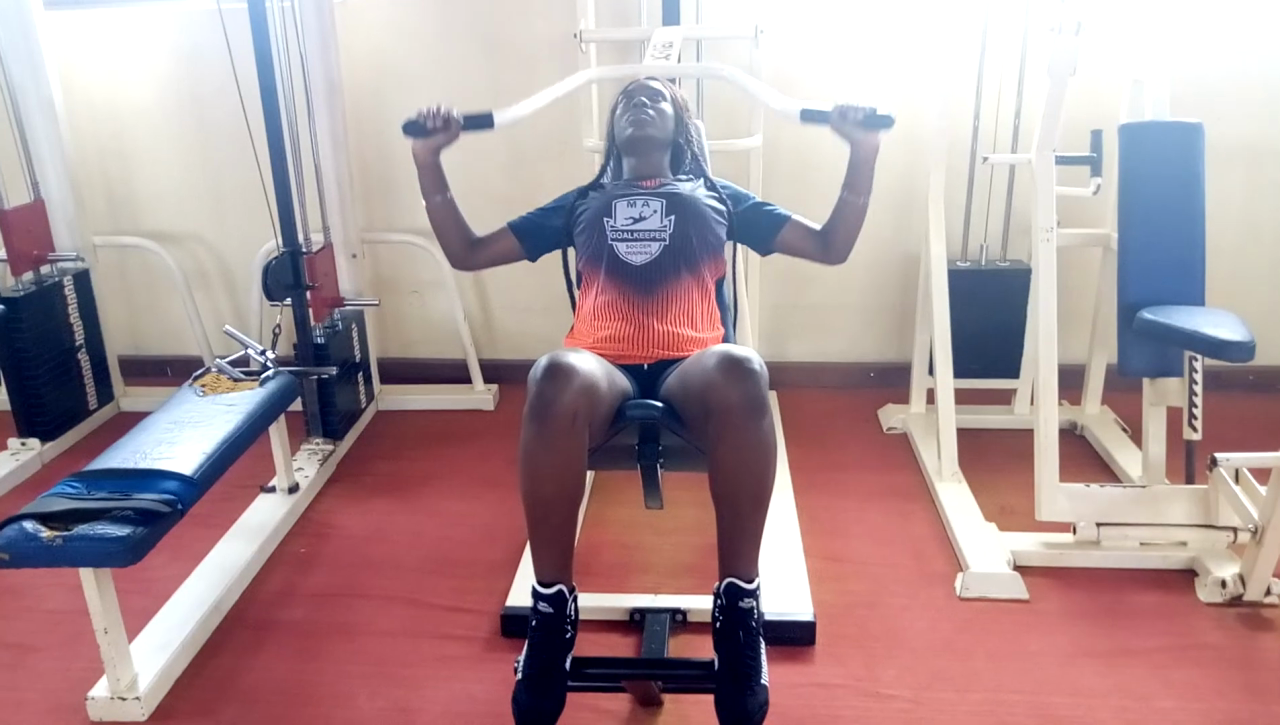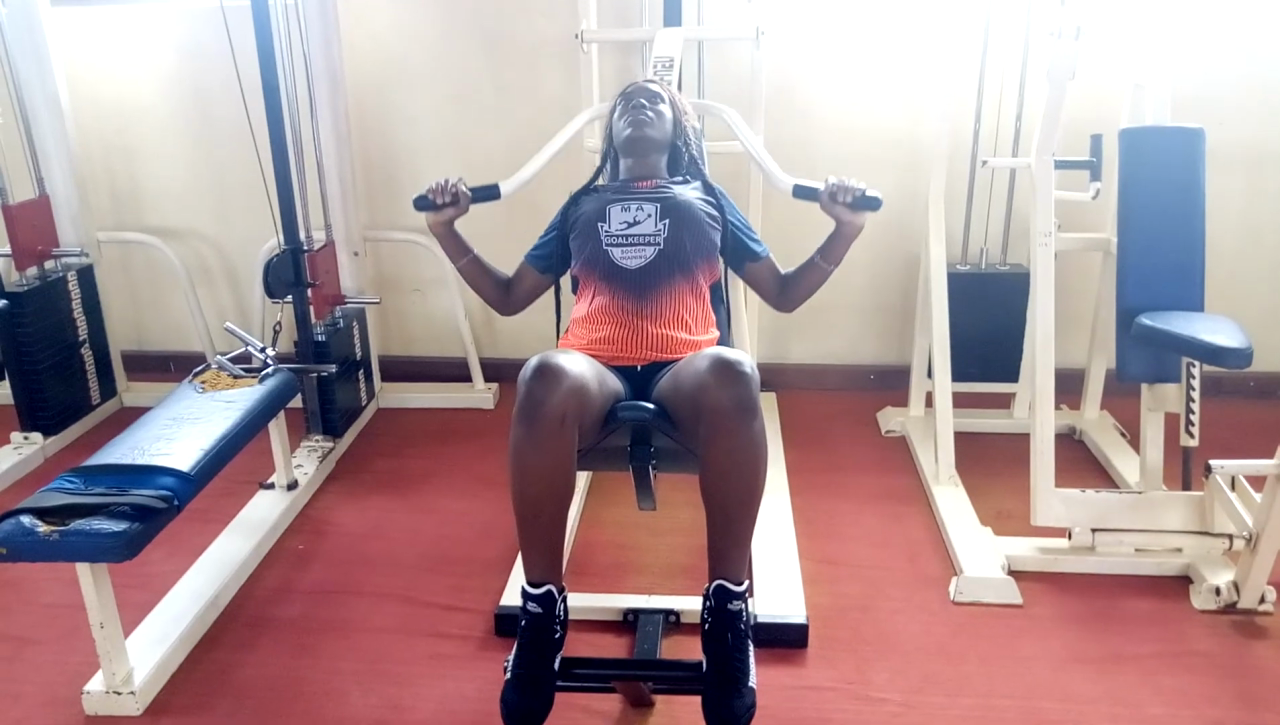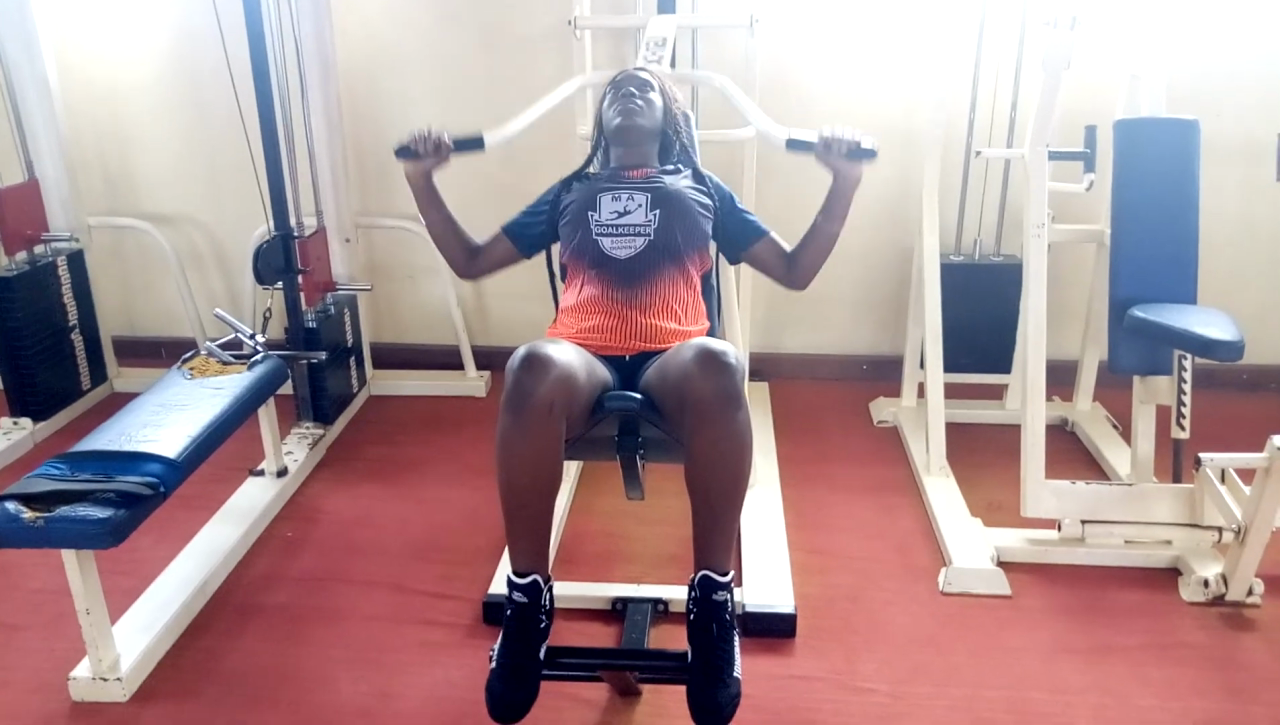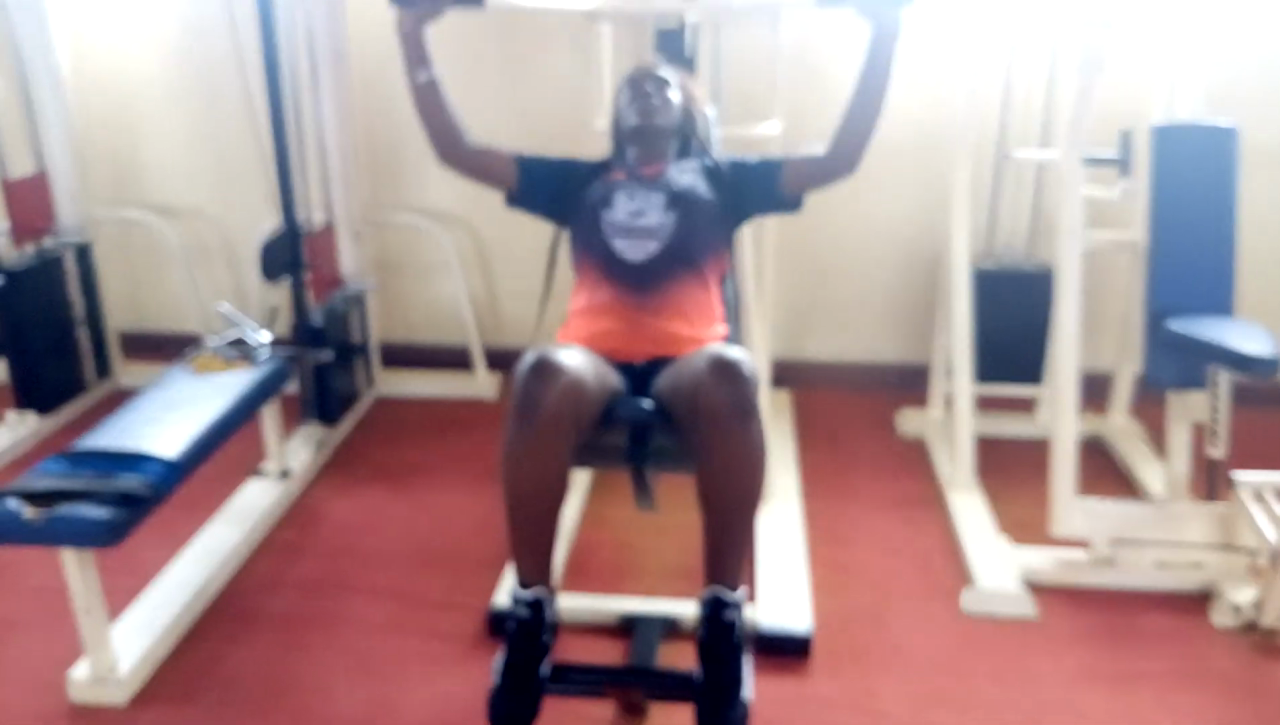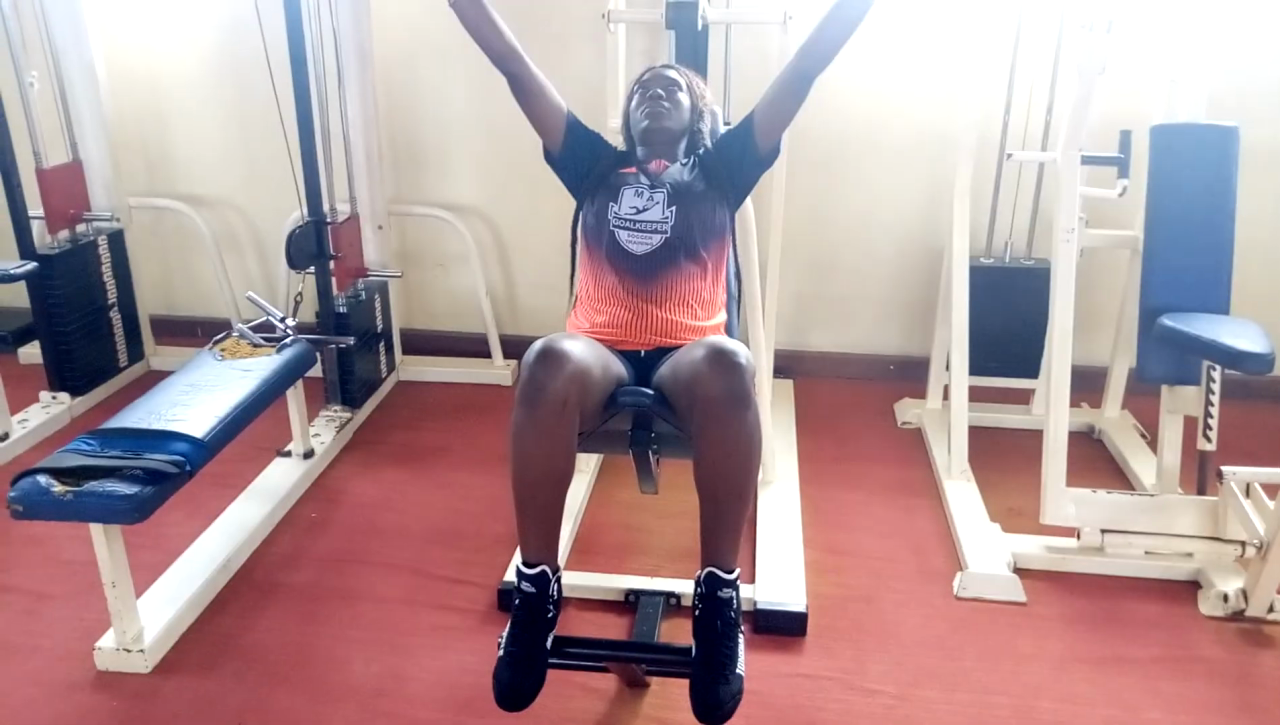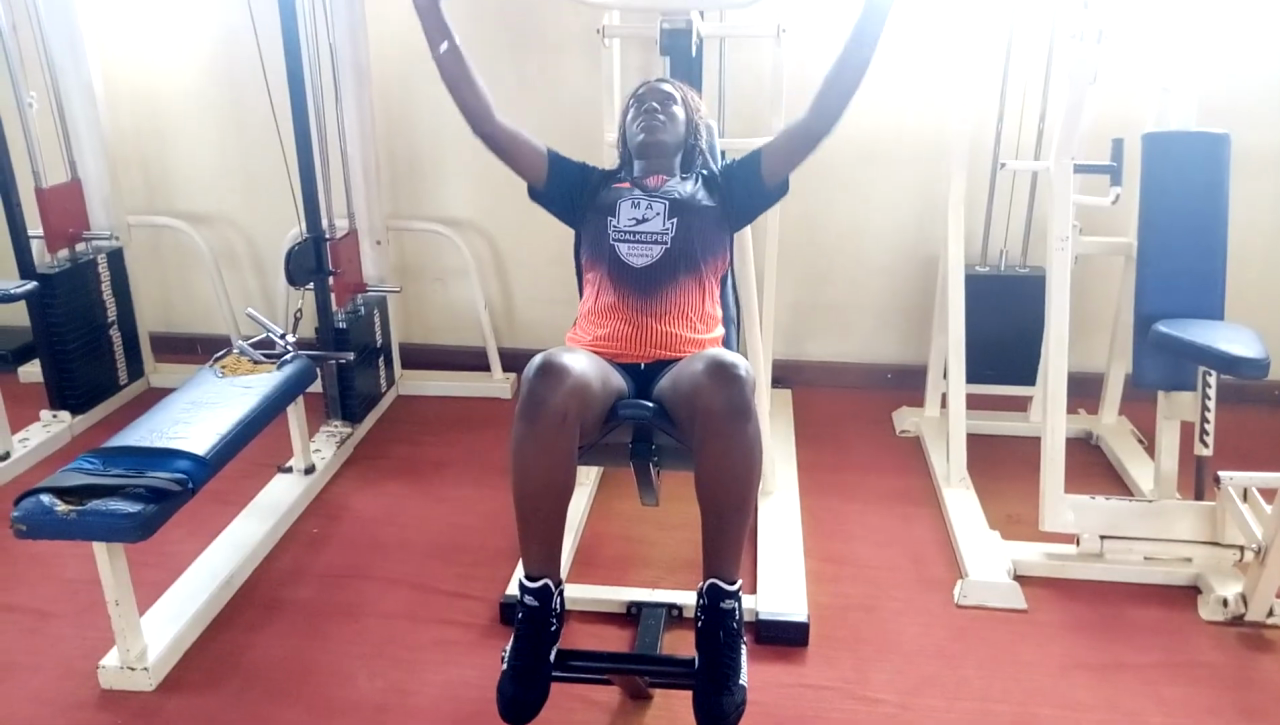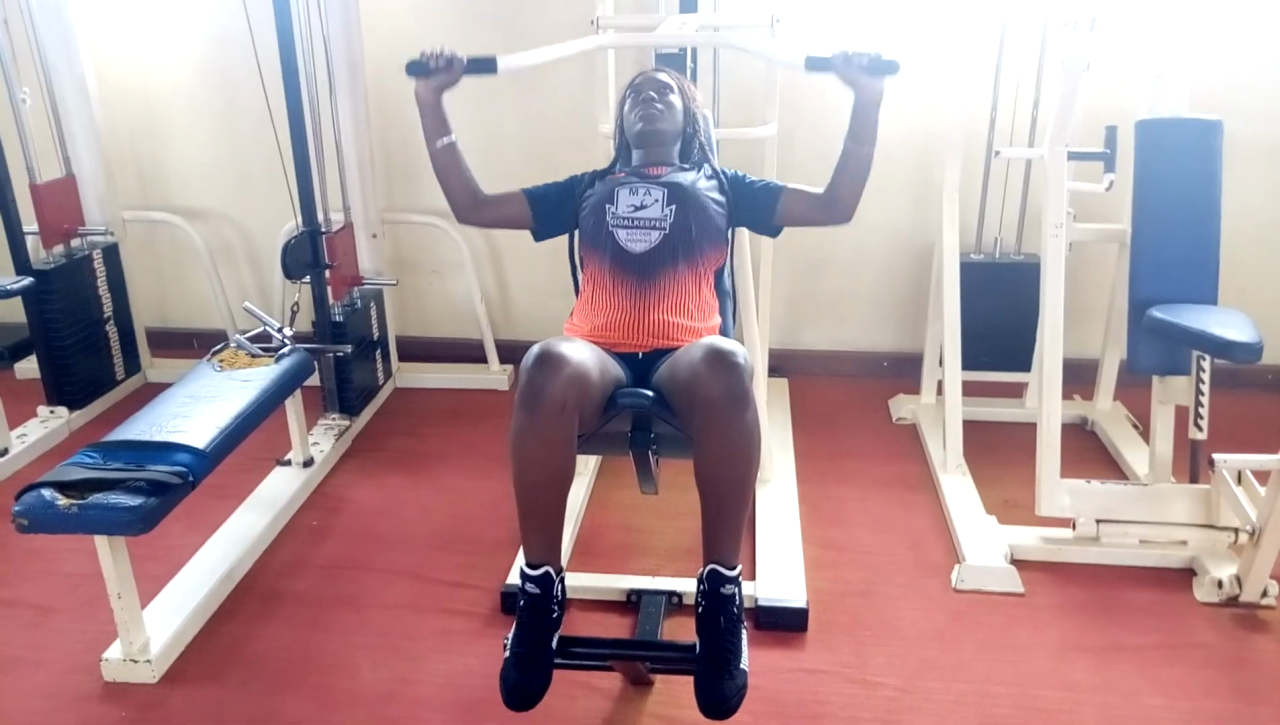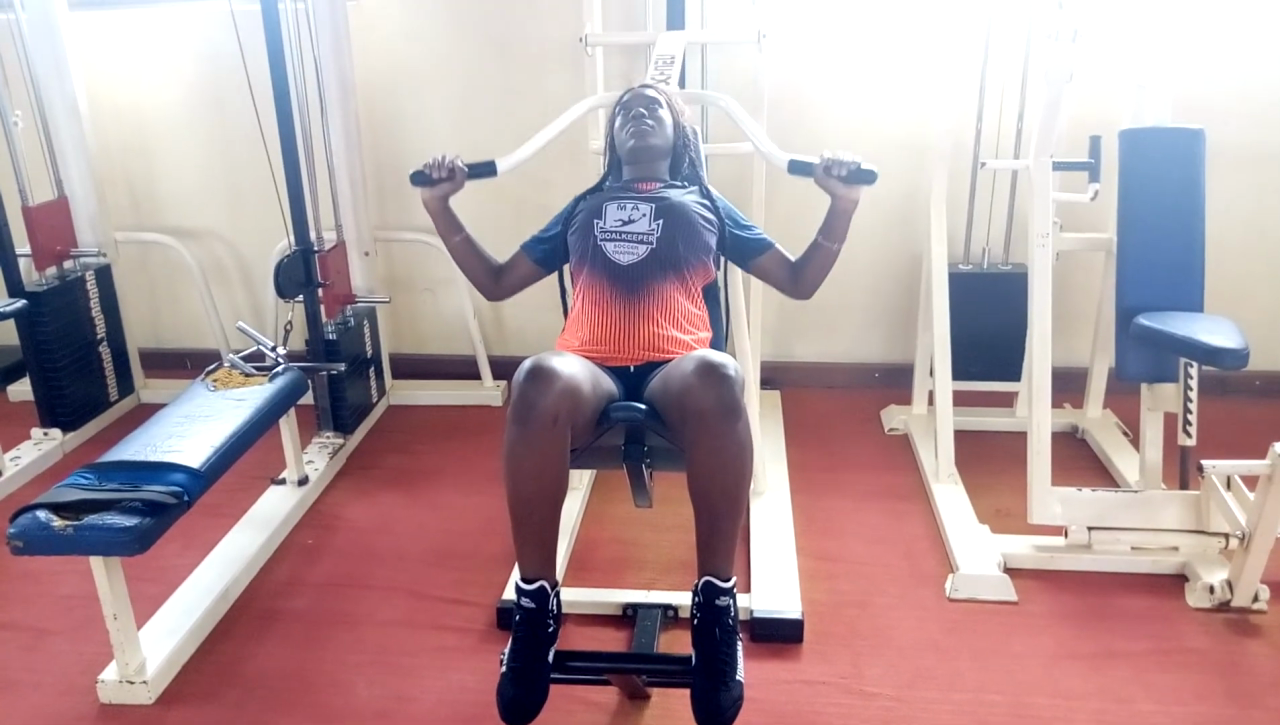
dt=0.4s
person 1, frame 1
left shoulder: (716, 195)
right shoulder: (582, 202)
left elbow: (831, 247)
right elbow: (468, 253)
left wrist: (863, 158)
right wrist: (429, 166)
left hip: (691, 366)
right hip: (601, 366)
left knee: (741, 371)
right knee: (557, 376)
left ankle: (738, 602)
right ankle: (552, 608)
person 1, frame 2
left shoulder: (708, 199)
right shoulder: (582, 205)
left elbow: (783, 294)
right elbow: (508, 298)
left wrist: (843, 230)
right wrist: (447, 231)
left hip: (684, 366)
right hip: (595, 367)
left knee: (733, 375)
right knee: (543, 377)
left ankle: (727, 607)
right ankle: (541, 607)
person 1, frame 3
left shoulder: (701, 188)
right shoulder: (570, 191)
left elbow: (798, 269)
right elbow: (467, 260)
left wrist: (842, 183)
right wrist: (424, 181)
left hip: (674, 357)
right hip: (583, 355)
left knee: (717, 366)
right knee: (533, 367)
left ankle: (714, 596)
right ankle: (527, 597)
person 1, frame 4
left shoulder: (720, 182)
right shoulder: (579, 183)
left elbow: (839, 158)
right elbow: (455, 150)
left hip: (688, 362)
right hip: (593, 360)
left knee: (731, 374)
right knee: (541, 374)
left ankle: (723, 610)
right ankle: (531, 607)
person 1, frame 5
left shoulder: (719, 171)
right shoulder: (594, 168)
left elbow: (805, 70)
right elbow: (512, 65)
left hip: (687, 352)
right hip: (600, 351)
left knee: (727, 365)
right knee: (547, 362)
left ankle: (719, 594)
right ankle: (536, 588)
person 1, frame 6
left shoulder: (720, 190)
right shoulder: (589, 190)
left elbow: (818, 123)
right elbow: (486, 124)
left hip: (687, 366)
right hip: (599, 364)
left knee: (729, 378)
right knee: (548, 377)
left ankle: (721, 605)
right ankle: (540, 599)
person 1, frame 7
left shoulder: (720, 184)
right shoulder: (588, 188)
left elbow: (837, 206)
right elbow: (471, 207)
left wrist: (865, 100)
right wrist: (431, 104)
left hip: (686, 355)
right hip: (598, 354)
left knee: (727, 364)
right knee: (546, 364)
left ankle: (721, 592)
right ankle: (540, 590)
person 1, frame 8
left shoulder: (707, 204)
right shoulder: (583, 207)
left elbow: (800, 281)
right elbow: (495, 282)
left wrist: (841, 205)
right wrist: (441, 207)
left hip: (676, 368)
right hip: (589, 368)
left knee: (717, 377)
right knee: (538, 380)
left ankle: (716, 603)
right ankle: (536, 603)
